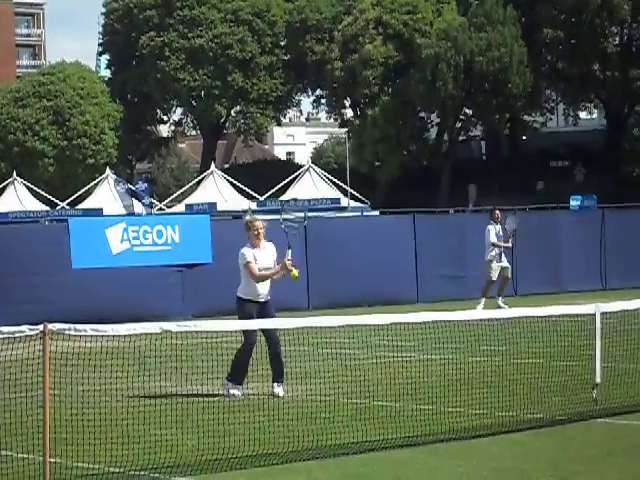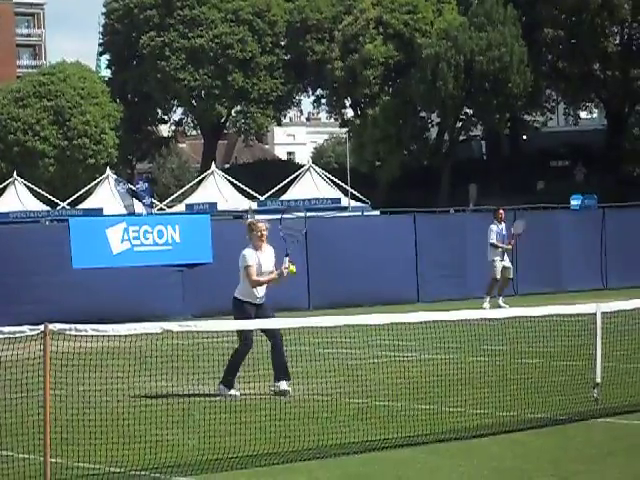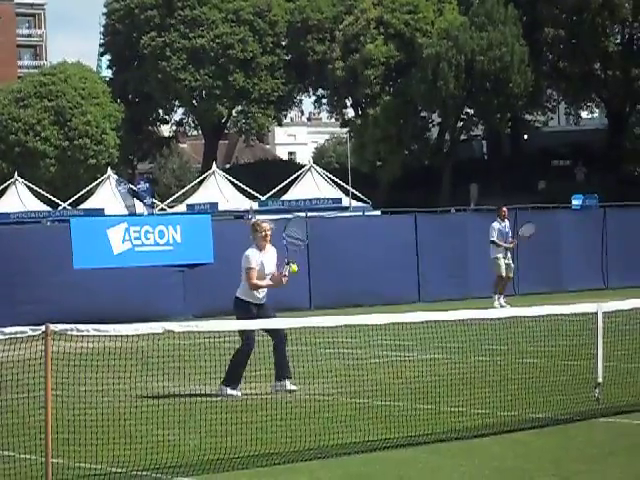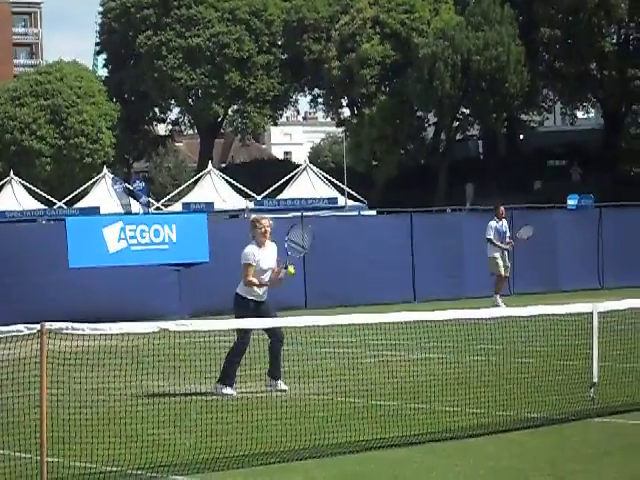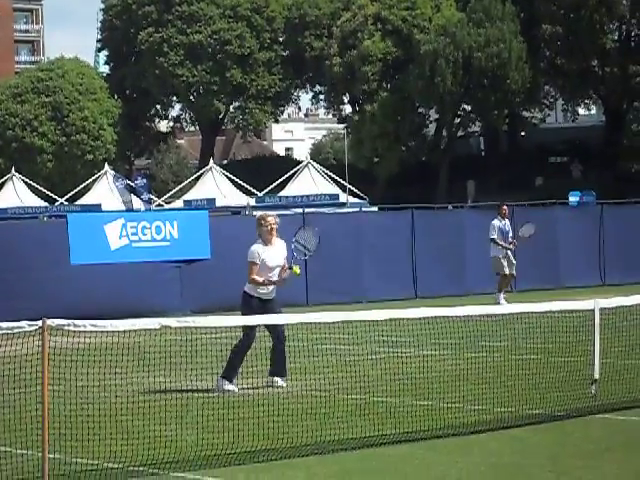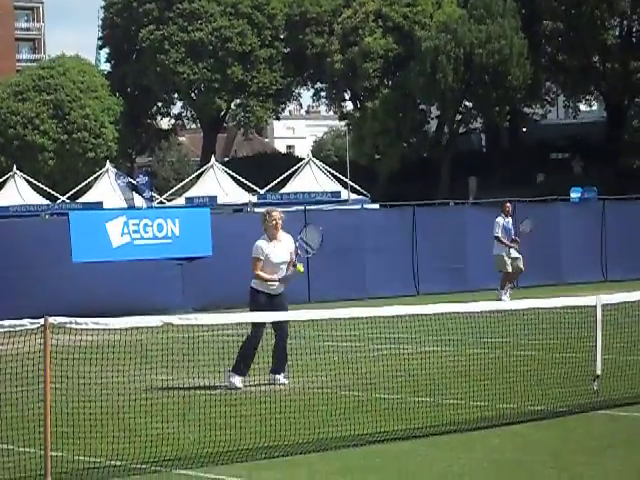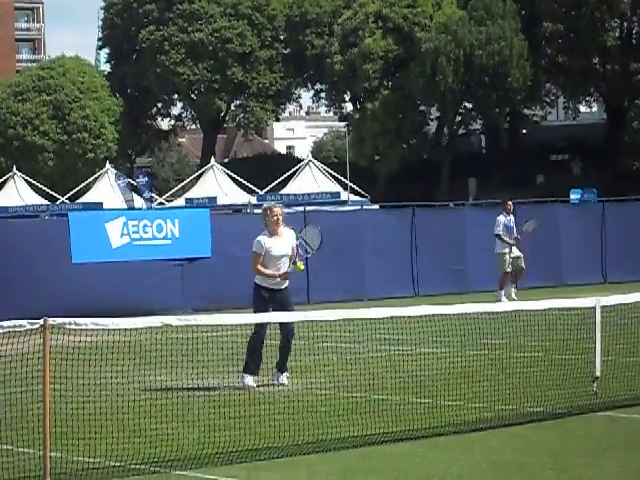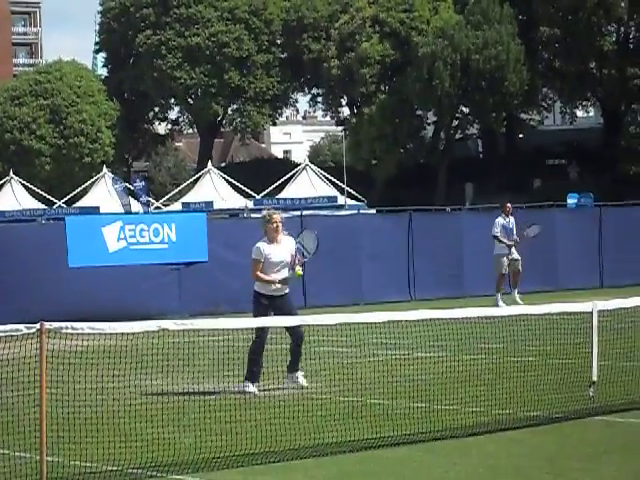
dt=0.1s
person 1, frame 1
left shoulder: (270, 247)
right shoulder: (245, 252)
left elbow: (274, 273)
right elbow: (257, 276)
left wrist: (286, 268)
right wrist: (279, 269)
left hip: (264, 301)
right hip: (246, 302)
left knee: (273, 340)
right knee: (250, 341)
left ankle: (277, 383)
right ankle: (232, 382)
person 1, frame 2
left shoulder: (269, 250)
right shoulder: (247, 254)
right elbow: (253, 281)
left wrist: (282, 272)
right wrist: (276, 276)
left hip: (260, 303)
right hip: (243, 303)
left knee: (276, 338)
right knee: (246, 343)
left ankle: (281, 381)
right ankle: (226, 386)
person 1, frame 3
left shoulder: (272, 251)
right shoulder: (250, 255)
right elbow: (252, 284)
left wrist: (284, 274)
right wrist: (272, 285)
left hip: (261, 304)
right hip: (245, 303)
left knee: (280, 337)
right knee: (248, 344)
left ankle: (281, 380)
right ankle: (228, 385)
person 1, frame 4
left shoulder: (272, 247)
right shoulder: (250, 251)
right elbow: (247, 280)
left wrist: (280, 272)
right wrist: (267, 283)
left hip: (261, 301)
right hip: (245, 300)
left knee: (277, 336)
right knee: (243, 341)
left ankle: (274, 379)
right ankle: (224, 384)
person 1, frame 5
left shoulder: (281, 244)
right shoulder: (256, 249)
left elbow: (283, 269)
right elbow: (251, 278)
left wrist: (289, 270)
right wrist: (272, 282)
left hip: (270, 299)
right hip: (252, 298)
left knee: (280, 337)
right knee: (248, 338)
left ankle: (275, 376)
right ankle: (225, 379)
person 1, frame 6
left shoulder: (288, 239)
right shoulder: (261, 245)
left elbow: (290, 263)
right elbow: (256, 274)
left wrist: (294, 266)
right wrist: (277, 279)
left hip: (278, 294)
right hip: (260, 293)
left knee: (282, 334)
right knee: (256, 334)
left ankle: (277, 373)
right ankle: (237, 373)
person 1, frame 7
left shoulder: (290, 234)
right shoulder: (261, 240)
left elbow: (293, 258)
right elbow: (256, 268)
left wrist: (296, 260)
right wrist: (277, 275)
left hip: (282, 290)
right hip: (262, 290)
left knee: (288, 331)
right knee: (260, 332)
left ankle: (281, 371)
right ankle: (249, 374)
person 1, frame 8
left shoulder: (290, 241)
right shoulder: (260, 247)
left elbow: (293, 264)
right elbow: (256, 274)
left wrist: (296, 267)
right wrist: (276, 280)
left hip: (282, 296)
right hip: (263, 297)
left knee: (298, 334)
right knee: (260, 338)
left ankle: (294, 372)
right ankle: (250, 381)
